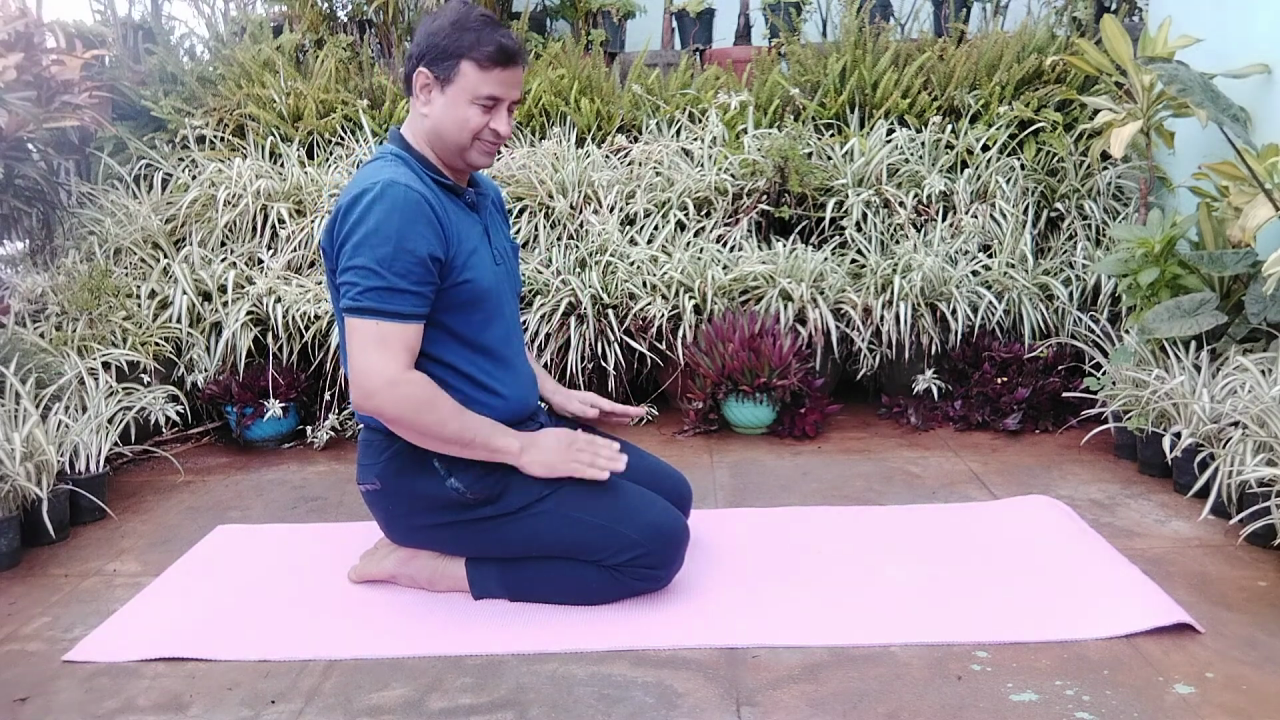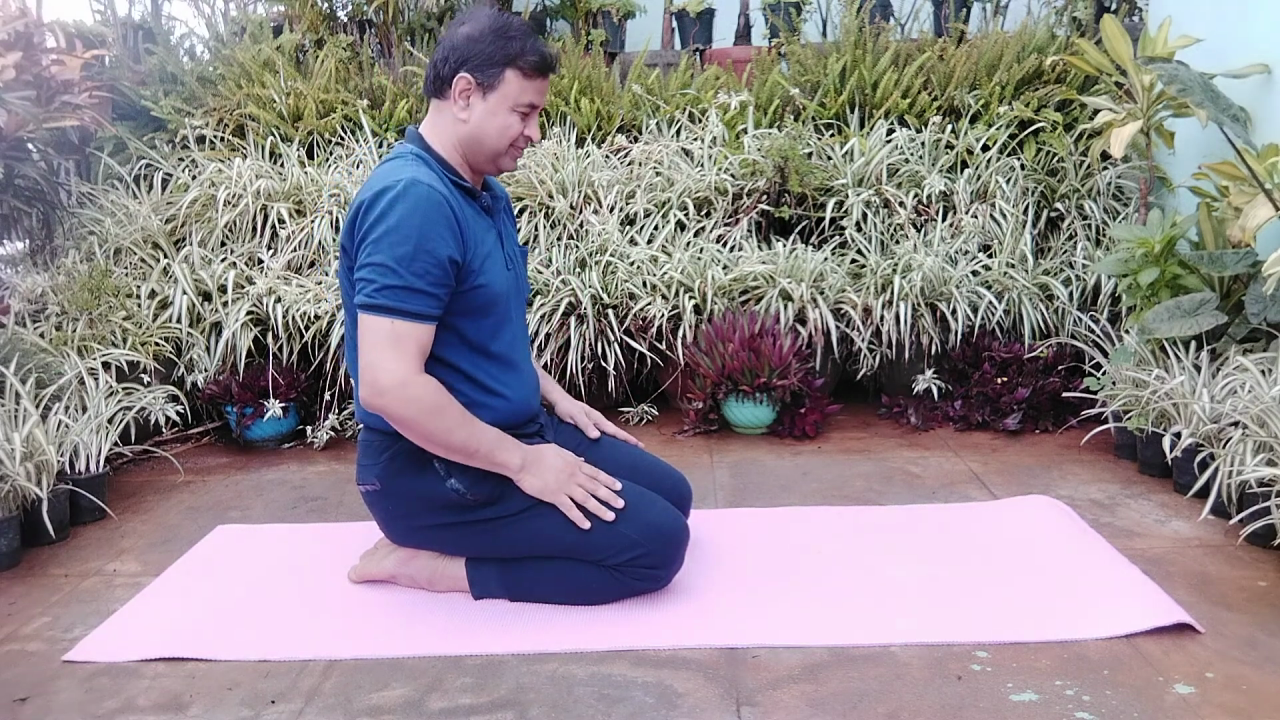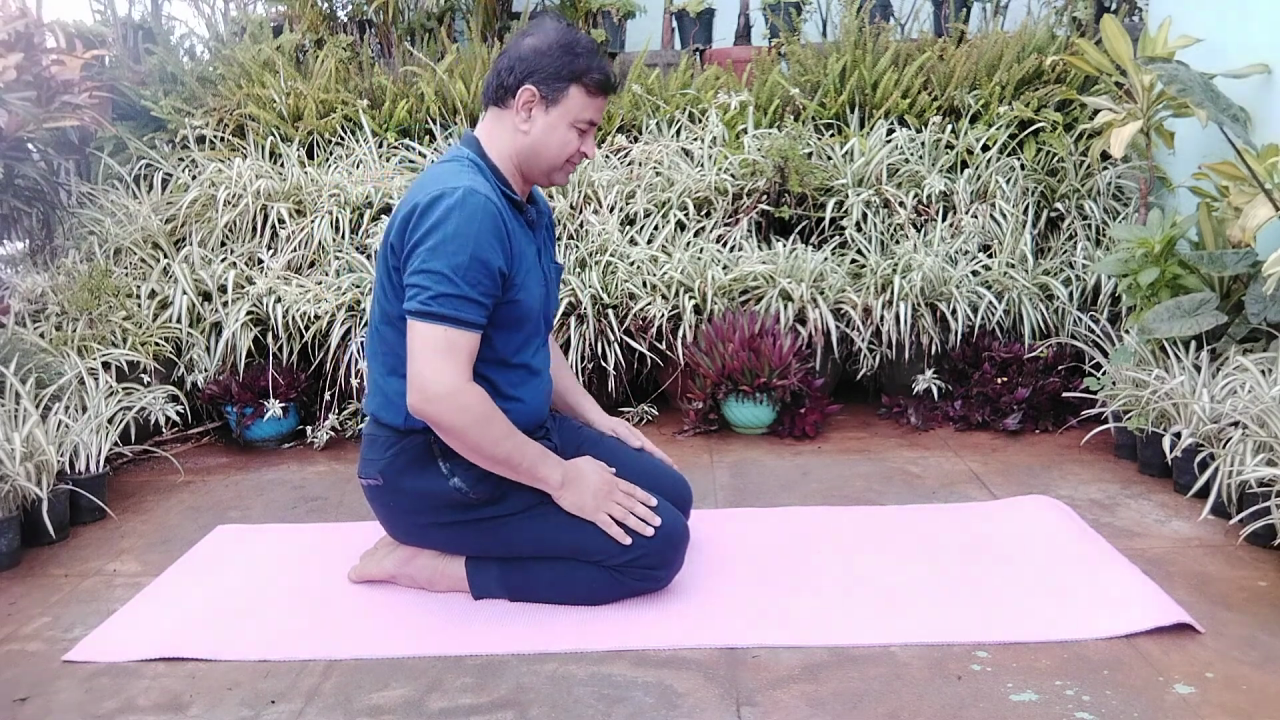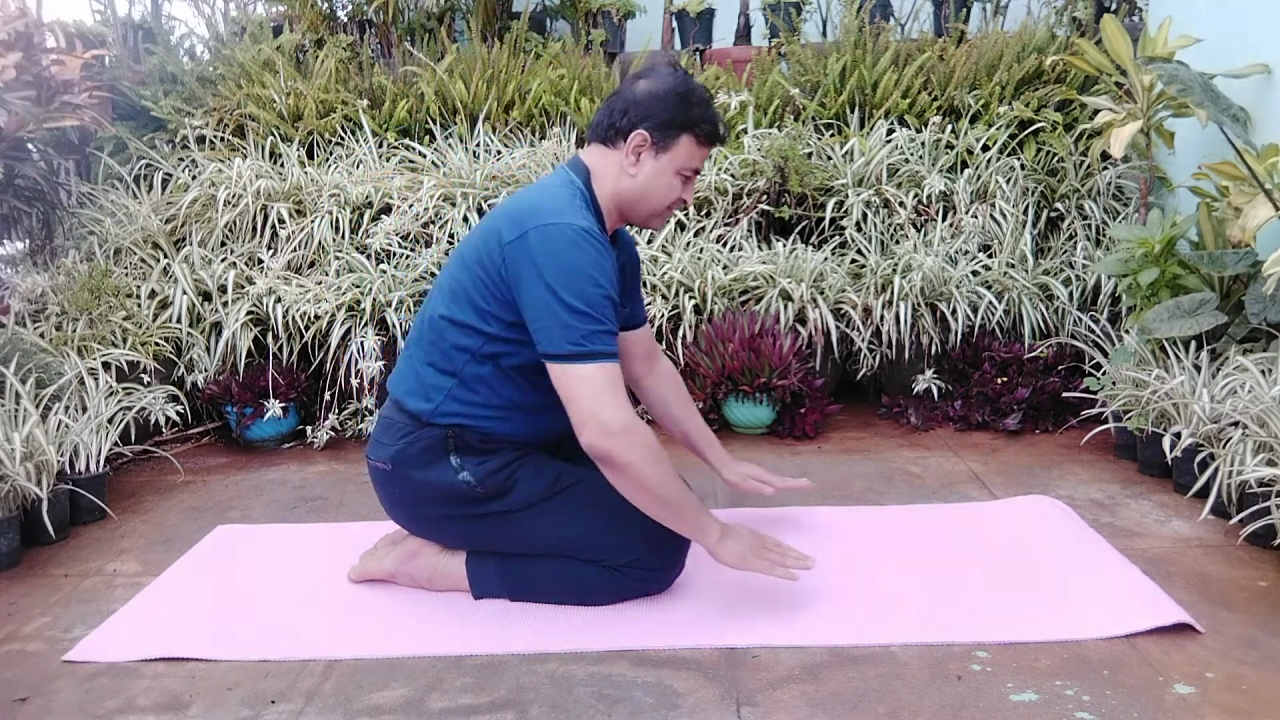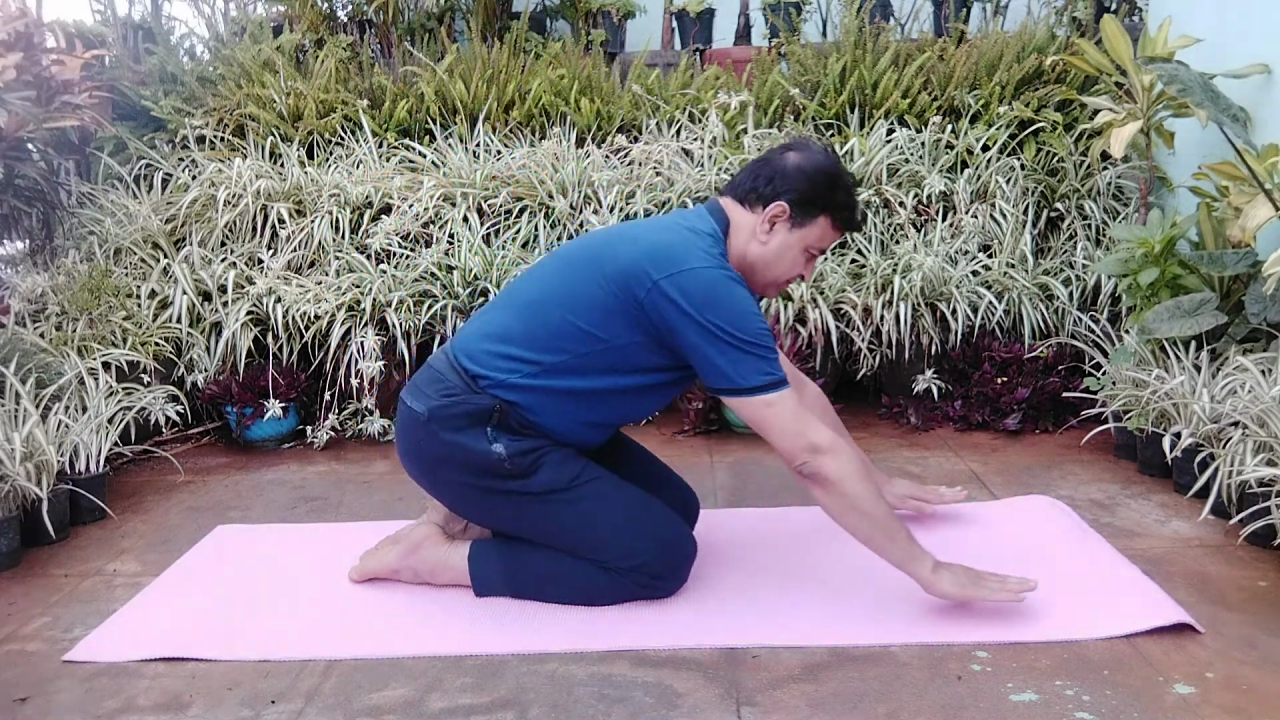
dt=0.3s
person 1, frame 1
left shoulder: (481, 193)
right shoulder: (390, 201)
right elbow: (380, 387)
left wrist: (551, 391)
right wrist: (521, 448)
left hip: (511, 431)
right hip: (434, 468)
left knee: (669, 495)
right knee: (655, 541)
left ankle: (445, 543)
right ankle: (425, 561)
person 1, frame 2
left shoulder: (486, 194)
right shoulder: (411, 200)
right elbow: (388, 387)
left wrist: (557, 399)
right wrist: (522, 463)
left hip: (508, 429)
right hip: (431, 468)
left knee: (670, 495)
right knee: (656, 542)
left ankle: (440, 544)
right ankle: (424, 560)
person 1, frame 3
left shoulder: (527, 203)
right shoulder: (464, 206)
right elbow: (436, 393)
left wrist: (595, 418)
right wrist: (559, 478)
right hip: (435, 466)
left knee: (669, 497)
right knee: (654, 544)
left ankle: (453, 541)
right ankle: (427, 560)
person 1, frame 4
left shoulder: (603, 233)
right shoulder: (561, 236)
left elbow: (647, 364)
right elbow: (607, 432)
left wrist: (721, 460)
right wrist: (713, 534)
left hip: (498, 438)
right hip: (444, 463)
left knee: (647, 498)
right knee: (650, 547)
left ankle: (433, 529)
right ankle: (433, 562)
person 1, frame 5
left shoulder: (703, 251)
right shoulder: (699, 279)
left elbow: (796, 392)
right elbow: (813, 454)
left wrist: (880, 486)
right wrist: (929, 569)
left hip: (508, 421)
right hip: (466, 432)
left knee: (676, 508)
right knee: (662, 554)
left ankle: (475, 514)
right ankle: (444, 555)
